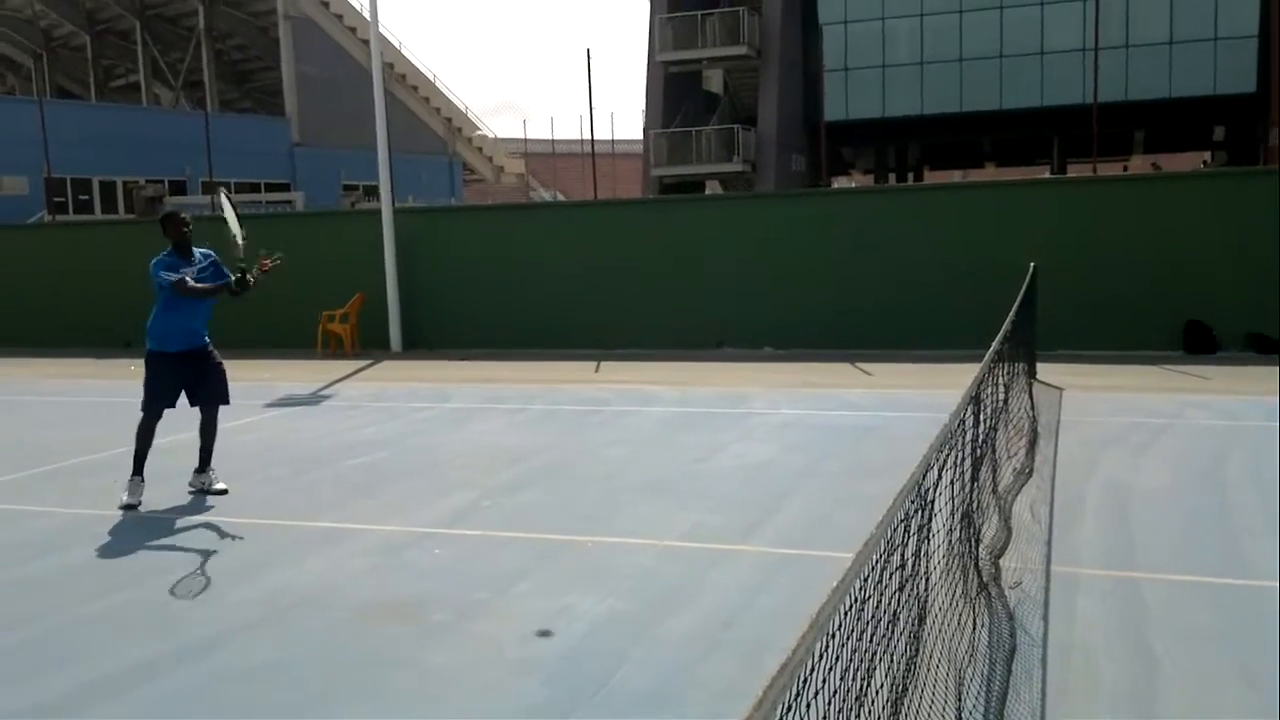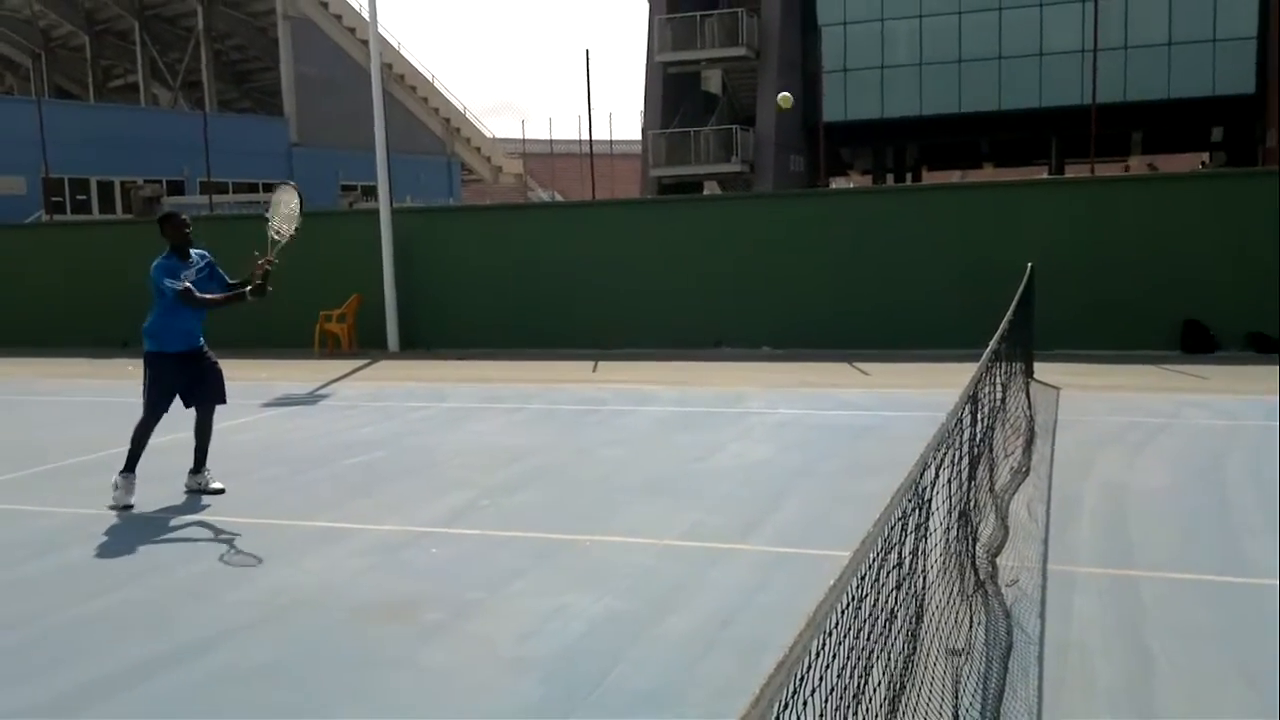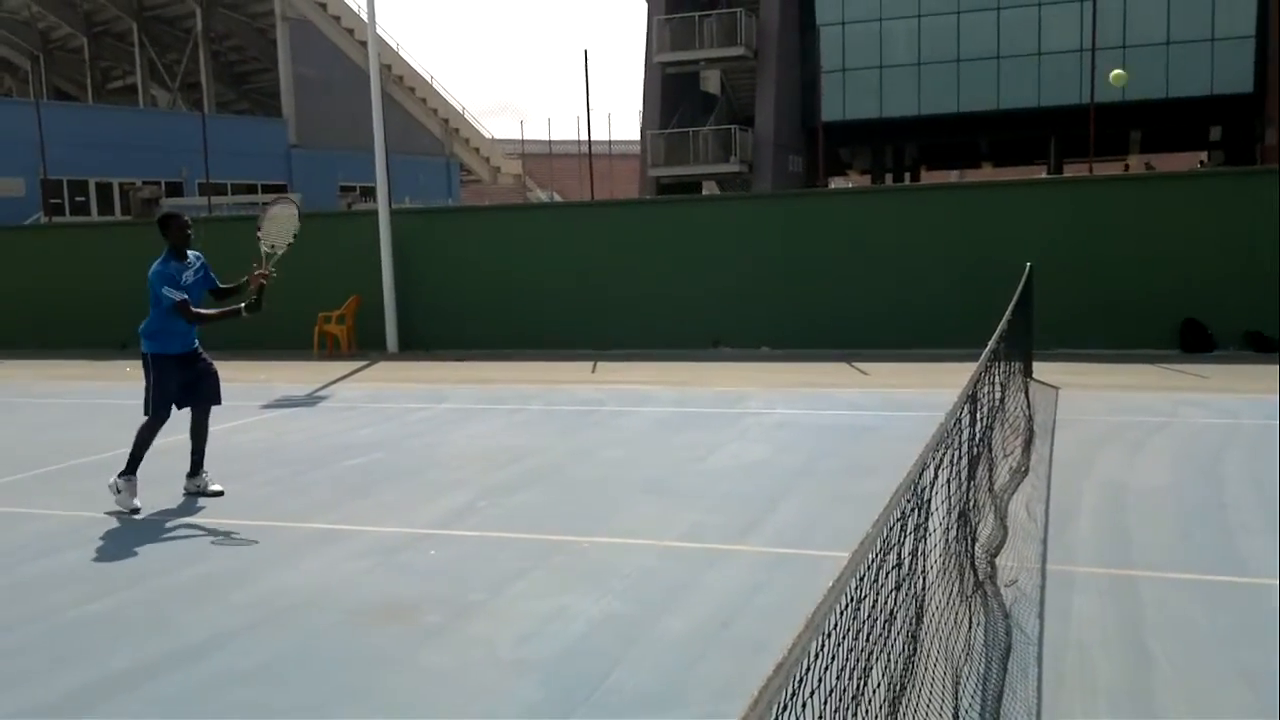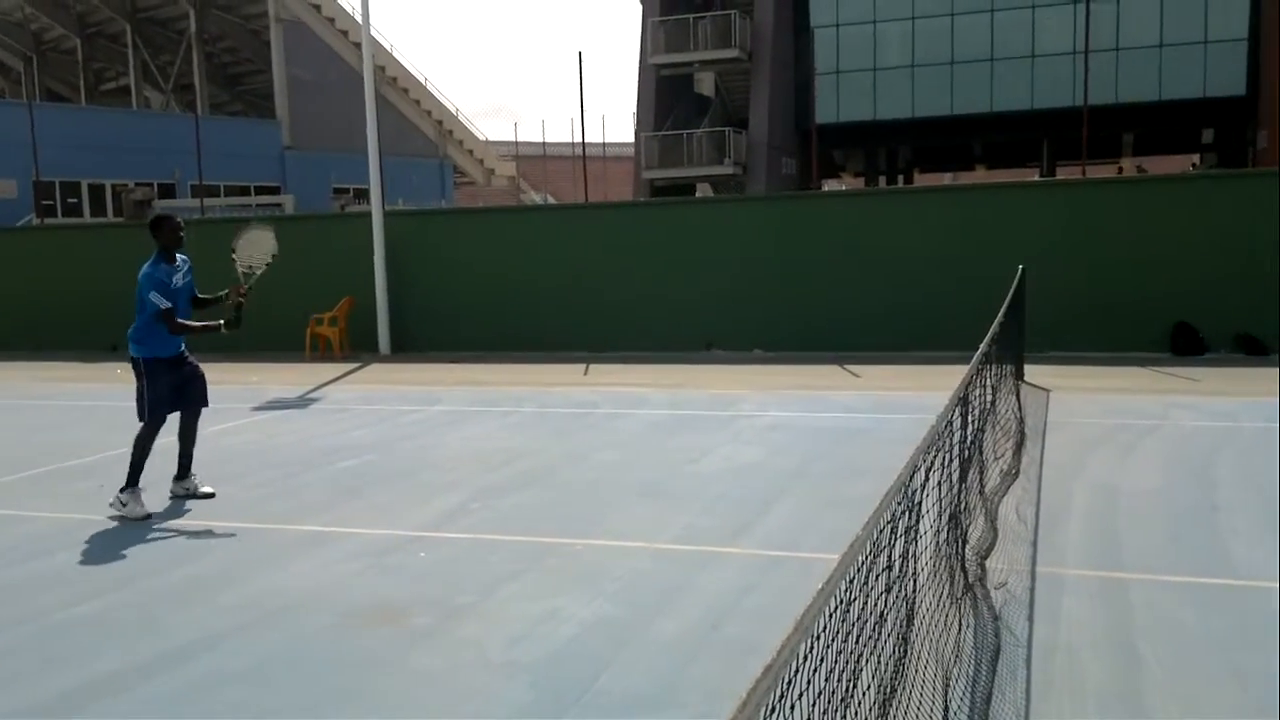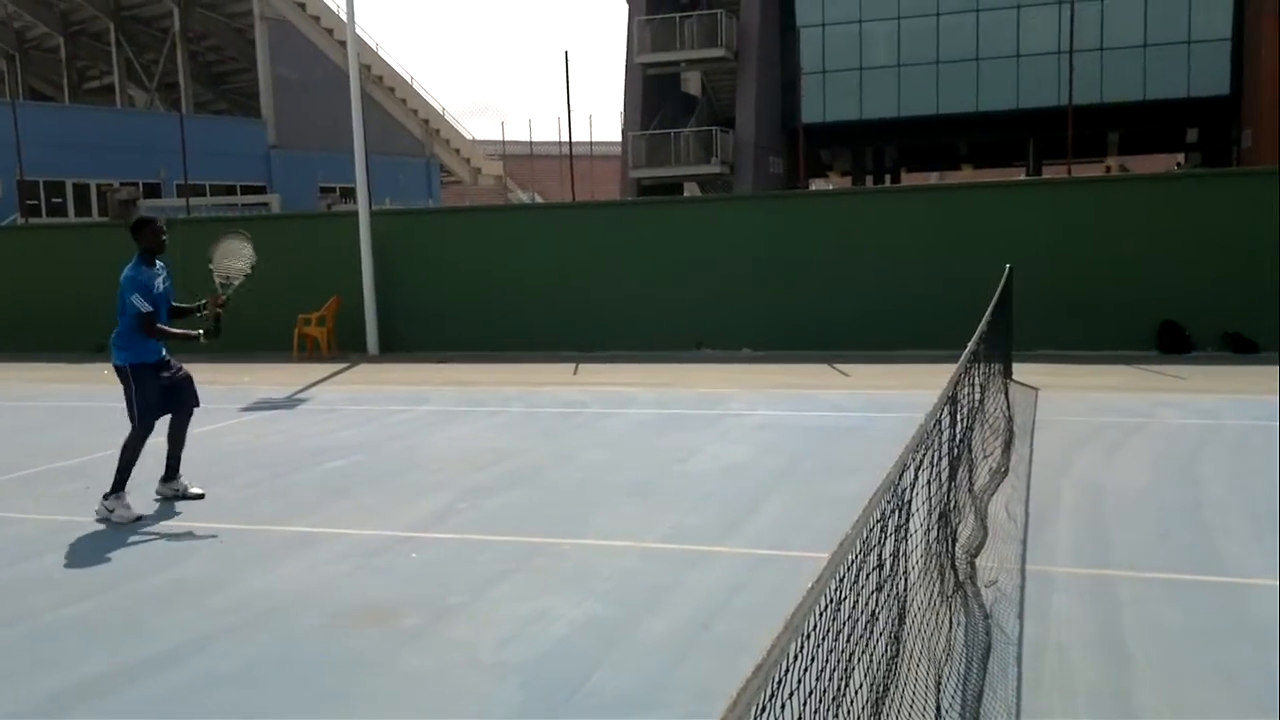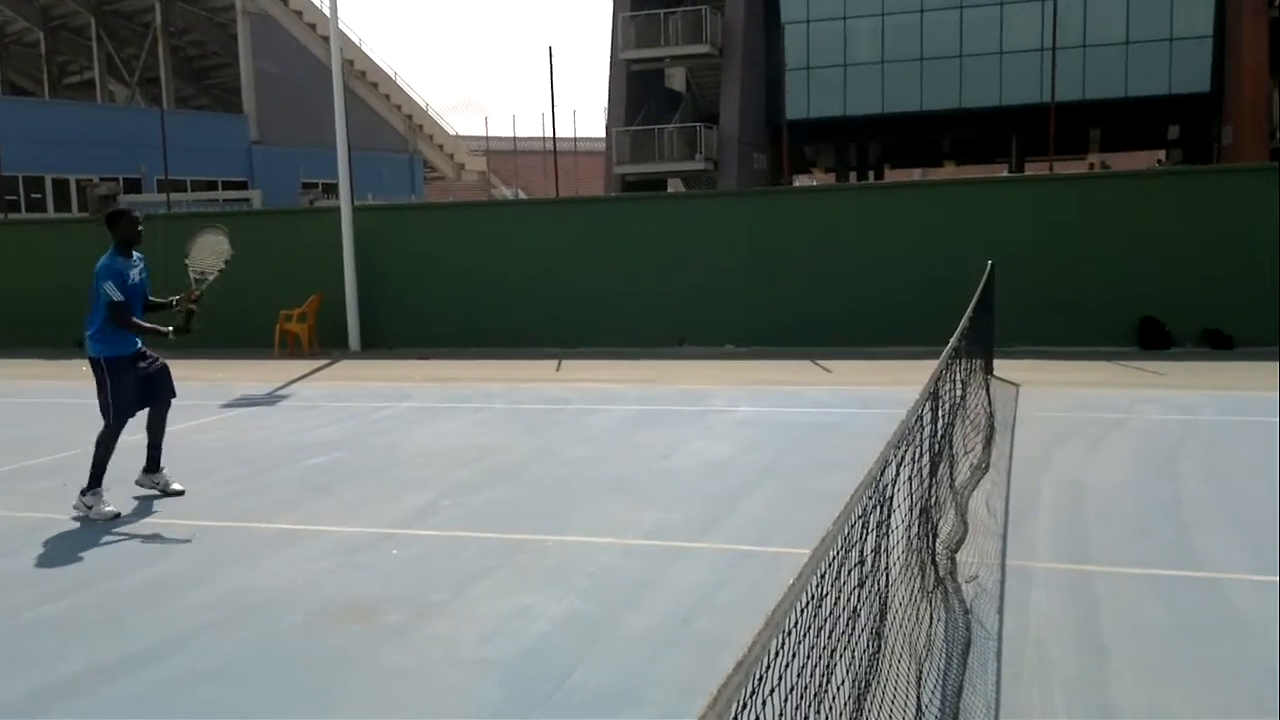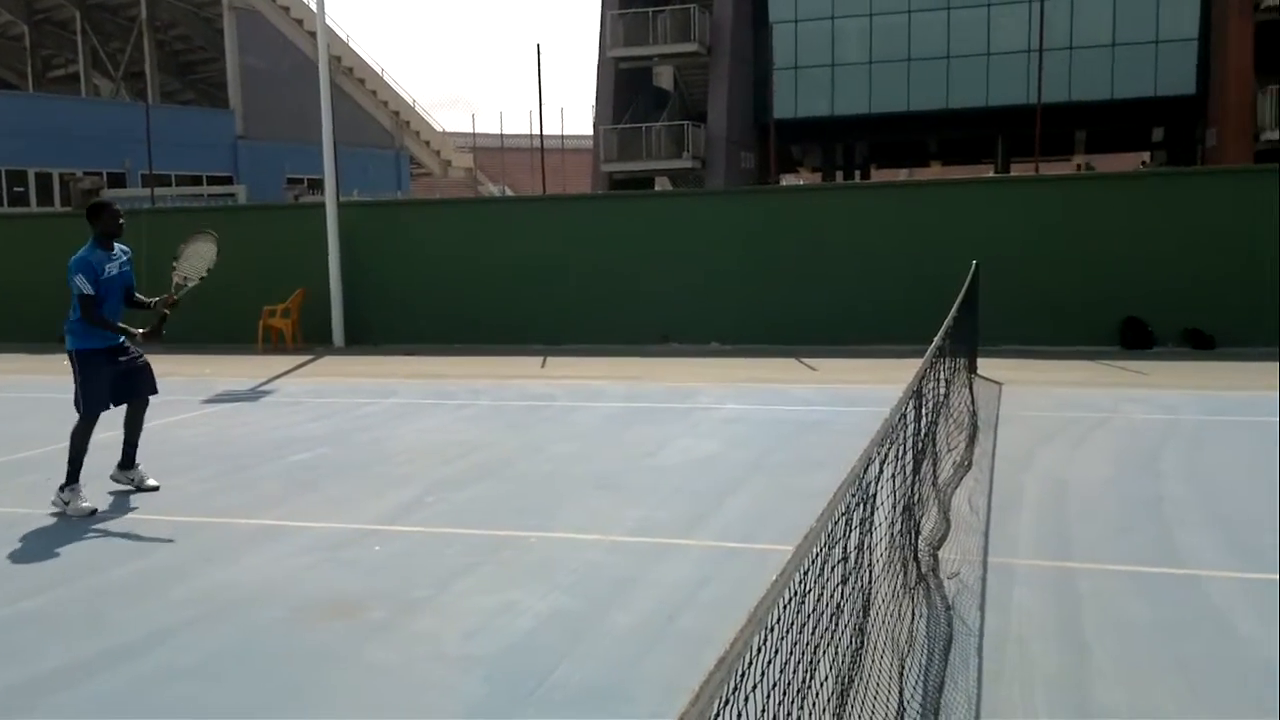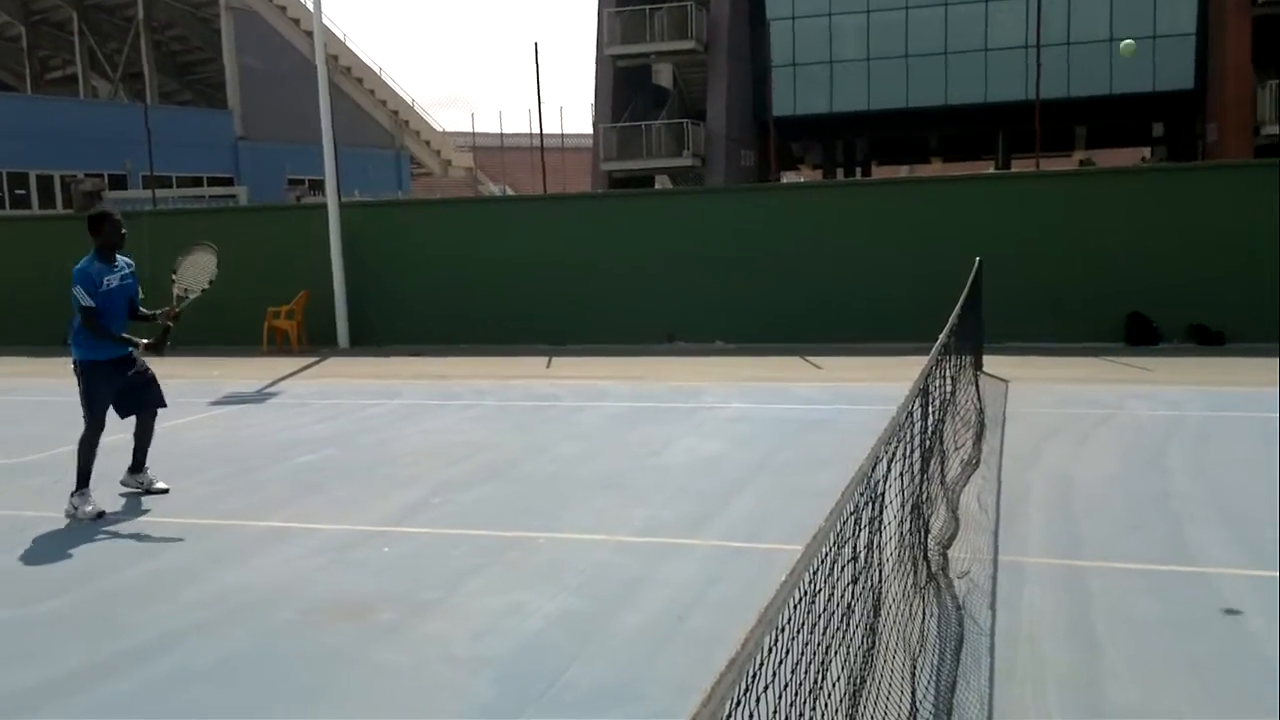
dt=0.1s
person 1, frame 1
left shoulder: (208, 258)
right shoulder: (161, 265)
left elbow: (231, 289)
right elbow: (192, 292)
left wrist: (249, 279)
right wrist: (231, 285)
left hip: (199, 347)
right hip: (164, 350)
left knee: (210, 406)
right knee: (152, 412)
left ankle: (202, 473)
right ankle: (136, 478)
person 1, frame 2
left shoulder: (204, 259)
right shoulder: (162, 268)
left elbow: (226, 290)
right elbow: (197, 302)
left wrist: (251, 279)
right wrist: (246, 294)
left hip: (194, 347)
right hip: (162, 350)
left knee: (206, 407)
right knee: (153, 414)
left ankle: (198, 473)
right ankle: (127, 475)
person 1, frame 3
left shoulder: (197, 260)
right shoulder: (162, 272)
left elbow: (216, 293)
right elbow: (190, 316)
left wrist: (246, 284)
right wrist: (239, 312)
left hip: (189, 348)
right hip: (160, 351)
left knee: (203, 406)
right knee: (158, 416)
left ankle: (195, 476)
right ankle: (126, 480)
person 1, frame 4
left shoulder: (183, 263)
right shoulder: (152, 275)
left elbow: (194, 302)
right elbow: (172, 325)
left wrist: (226, 296)
right wrist: (219, 326)
left hip: (176, 352)
right hip: (149, 355)
left knee: (192, 410)
right knee: (154, 420)
left ankle: (183, 479)
right ankle: (128, 492)
person 1, frame 5
left shoulder: (161, 270)
right shoulder: (134, 279)
left elbow: (167, 311)
right elbow: (149, 330)
left wrist: (202, 307)
right wrist: (197, 336)
left hip: (158, 357)
right hip: (133, 361)
left knee: (184, 408)
right knee: (143, 426)
left ankle: (171, 480)
right ankle: (113, 498)
person 1, frame 6
left shoulder: (138, 261)
right shoulder: (109, 268)
right elbow: (121, 320)
left wrist: (176, 302)
right wrist: (166, 332)
left hip: (134, 349)
right hip: (108, 353)
left knee: (162, 400)
right knee: (117, 420)
left ankle: (152, 472)
right ankle: (90, 493)
person 1, frame 7
left shoulder: (124, 254)
right shoulder: (84, 261)
right elbow: (89, 313)
left wrist: (154, 303)
right wrist: (133, 333)
left hip: (116, 344)
right hip: (87, 347)
left knee: (140, 397)
right knee: (90, 415)
left ankle: (127, 468)
right ankle: (68, 491)
person 1, frame 8
left shoulder: (127, 266)
right shoulder: (85, 273)
right elbow: (91, 325)
left wrist: (157, 316)
right wrist: (138, 343)
left hip: (123, 354)
right hip: (93, 358)
left knee: (149, 407)
right knee: (96, 423)
left ankle: (137, 473)
right ankle: (79, 495)
